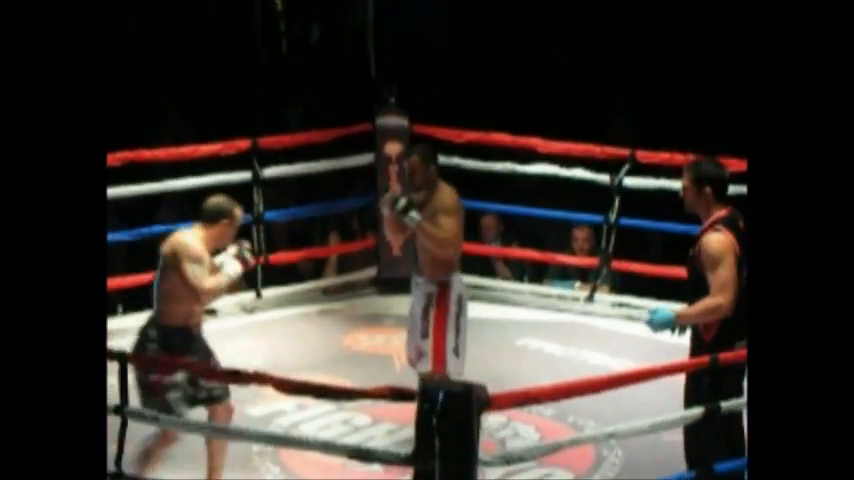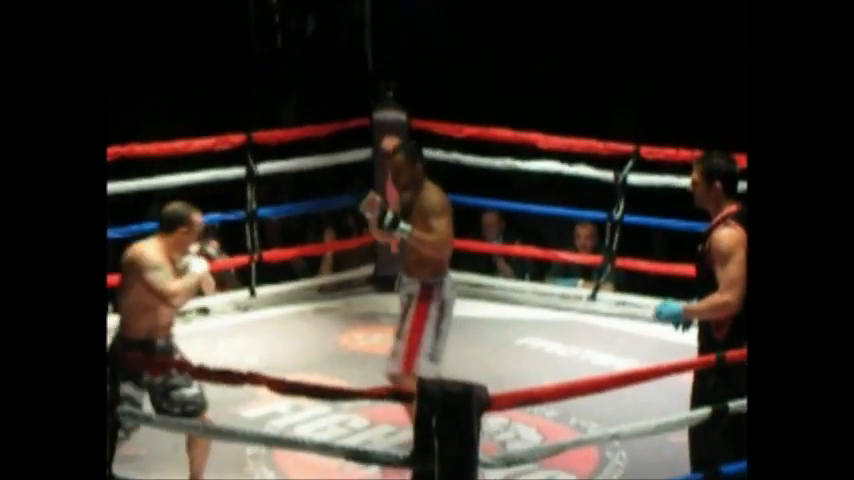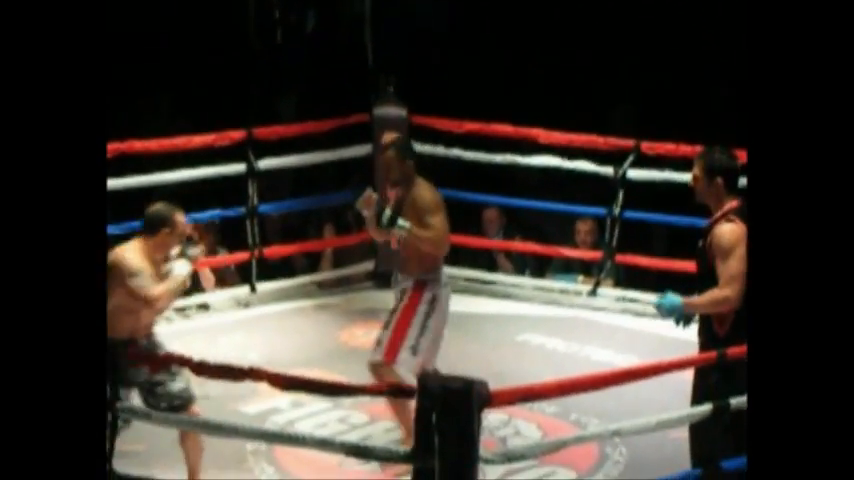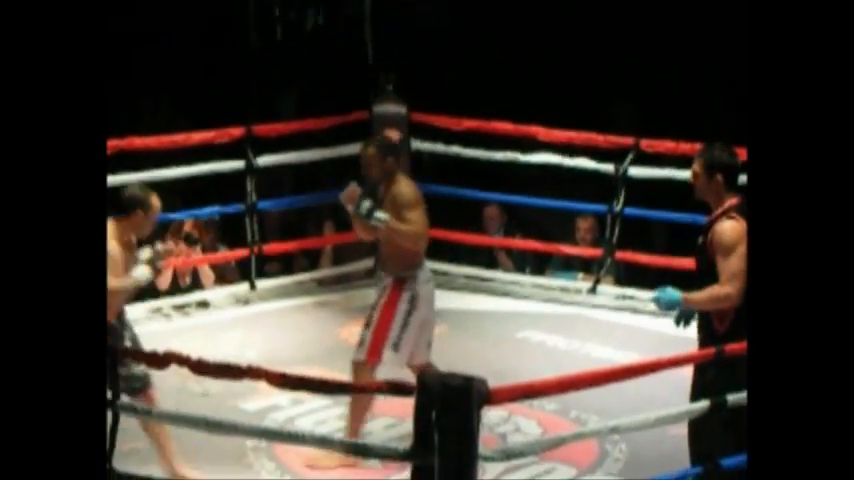
dt=0.1s
person 1, frame 1
left shoulder: (716, 238)
right shoulder: (734, 224)
left elbow: (721, 304)
left wrist: (675, 317)
right wrist: (688, 316)
left hip: (716, 347)
right hip: (734, 342)
left knee: (702, 431)
right knee: (727, 425)
person 1, frame 2
left shoulder: (726, 233)
right shoulder: (737, 220)
left elbow: (729, 300)
left wrist: (682, 311)
right wrist: (694, 310)
left hip: (725, 345)
right hip: (737, 342)
left knee: (708, 431)
right knee: (733, 426)
person 1, frame 3
left shoulder: (728, 229)
right shoulder: (736, 217)
left elbow: (729, 295)
left wrist: (682, 304)
right wrist: (695, 305)
left hip: (725, 343)
right hip: (735, 339)
left knee: (708, 428)
right knee: (733, 423)
person 1, frame 4
left shoulder: (728, 226)
right shoulder: (734, 215)
left elbow: (730, 293)
left wrist: (682, 300)
right wrist: (694, 303)
left hip: (725, 339)
right hip: (734, 336)
left knee: (708, 425)
right knee: (733, 420)
person 2, frame 1
left shoulder: (446, 200)
right shoulder: (419, 194)
left elbow: (448, 247)
right elbow: (396, 236)
left wrist: (411, 215)
right wrist: (389, 212)
left hip: (444, 288)
right hip: (424, 285)
left knee: (435, 372)
right knee: (424, 364)
person 2, frame 2
left shoulder: (433, 200)
right shoulder: (406, 196)
left elbow: (442, 248)
right elbow: (384, 236)
left wrist: (401, 227)
right wrist: (374, 215)
left hip: (429, 292)
right hip: (412, 286)
left knee: (402, 373)
right knee: (408, 372)
person 2, frame 3
left shoulder: (424, 196)
right shoulder: (399, 193)
left elbow: (439, 246)
right elbow: (380, 235)
left wrist: (398, 224)
right wrist: (369, 212)
left hip: (423, 288)
right hip: (411, 283)
left knee: (381, 365)
right knee: (418, 365)
left ankle: (412, 438)
person 2, frame 4
left shoulder: (404, 193)
right shoulder: (383, 189)
left elbow: (418, 240)
right elbow: (367, 233)
left wrist: (377, 216)
right wrist: (353, 205)
left hip: (406, 287)
right hip: (407, 284)
left knee: (363, 365)
right knee: (418, 361)
person 3, frame 1
left shoulder: (201, 246)
right shoulder: (186, 244)
right elbow: (205, 293)
left wrist: (229, 259)
right wrist: (232, 268)
left hip: (191, 338)
right hip: (163, 343)
left knee: (222, 408)
right knee: (171, 430)
person 3, frame 2
left shoulder: (168, 256)
right shoulder: (143, 255)
right elbow: (172, 296)
left wrist: (194, 263)
right wrist: (198, 269)
left hip: (162, 349)
right hip: (131, 354)
left knee: (201, 422)
right knee: (115, 437)
person 3, frame 3
left shoulder: (153, 256)
right shoulder: (125, 259)
right elbow: (158, 301)
left wrist: (174, 264)
right wrist: (182, 270)
left hip: (145, 346)
right hip: (116, 352)
left knee: (190, 414)
person 3, frame 4
left shoulder: (127, 239)
right shoulder: (106, 243)
right elbow: (110, 289)
left wrist: (149, 257)
right wrist: (141, 273)
left hip: (115, 326)
right hip: (108, 329)
left knee: (145, 398)
